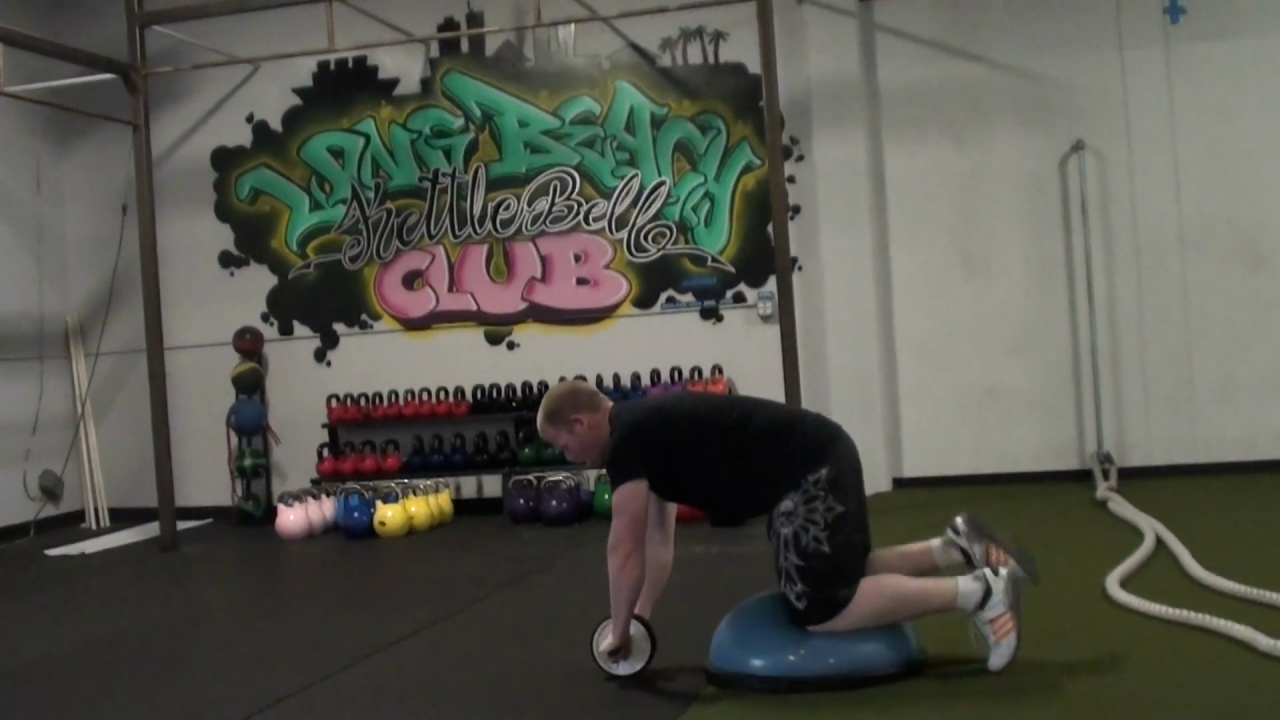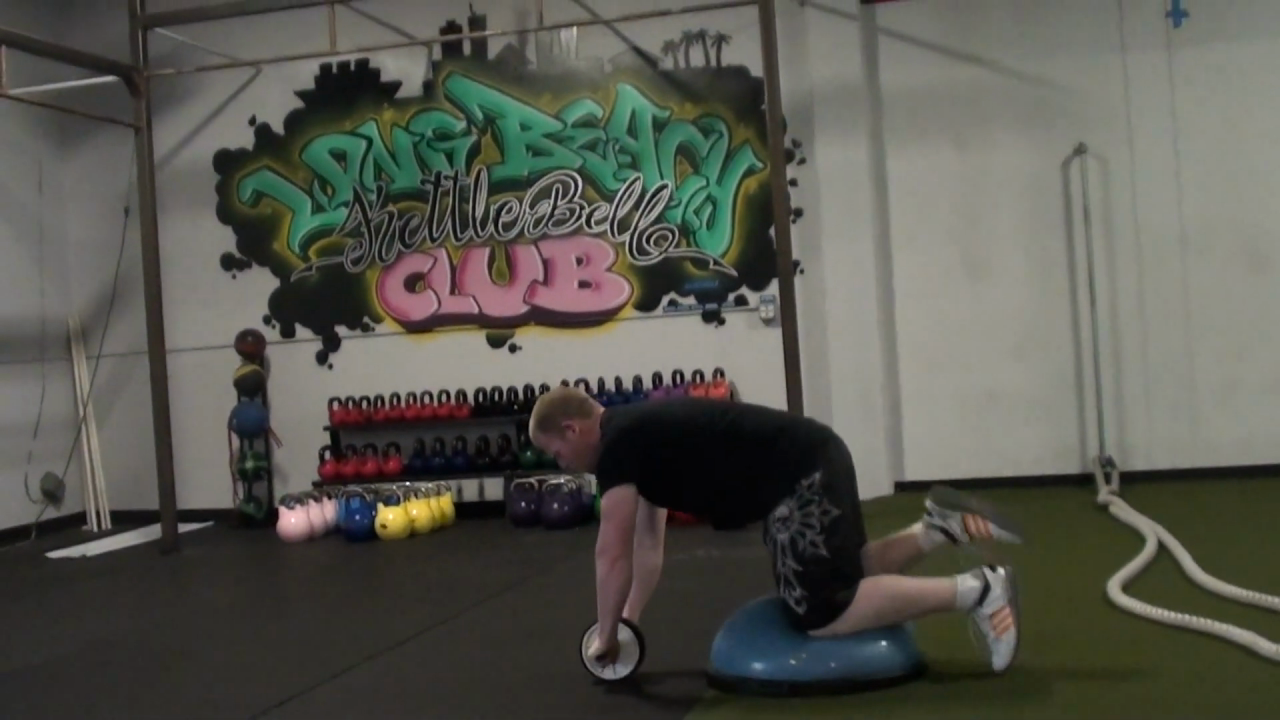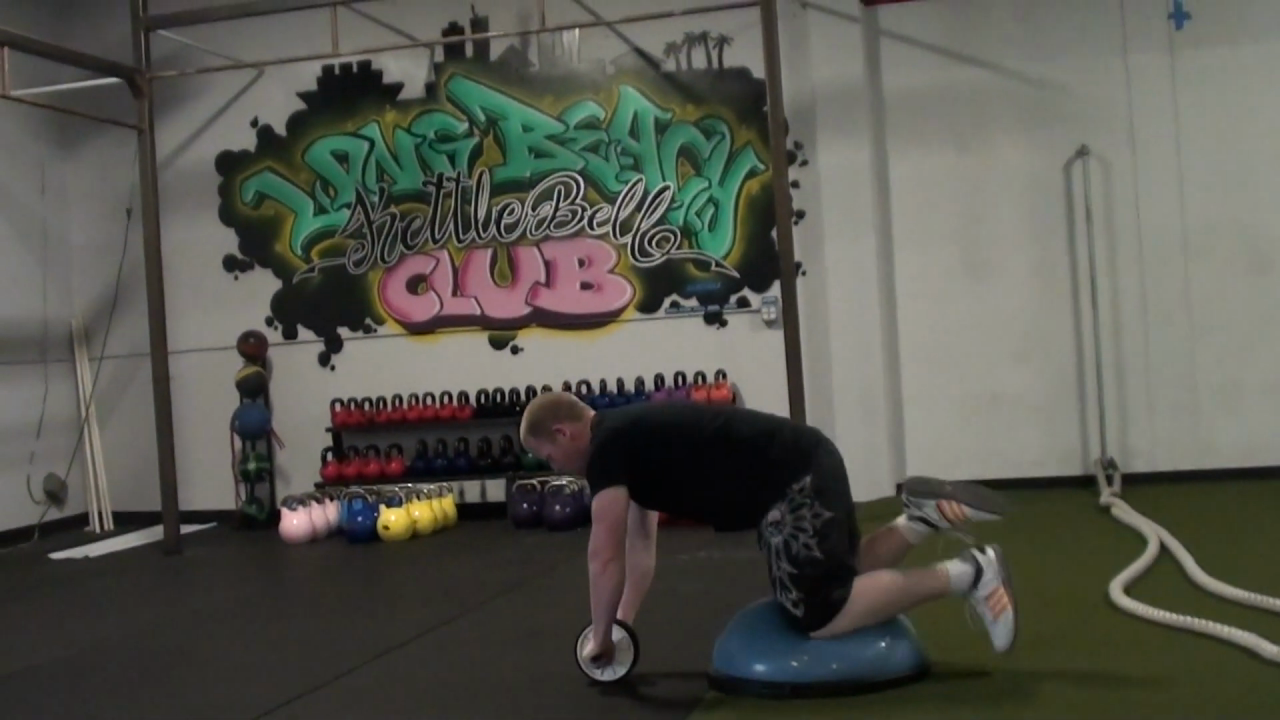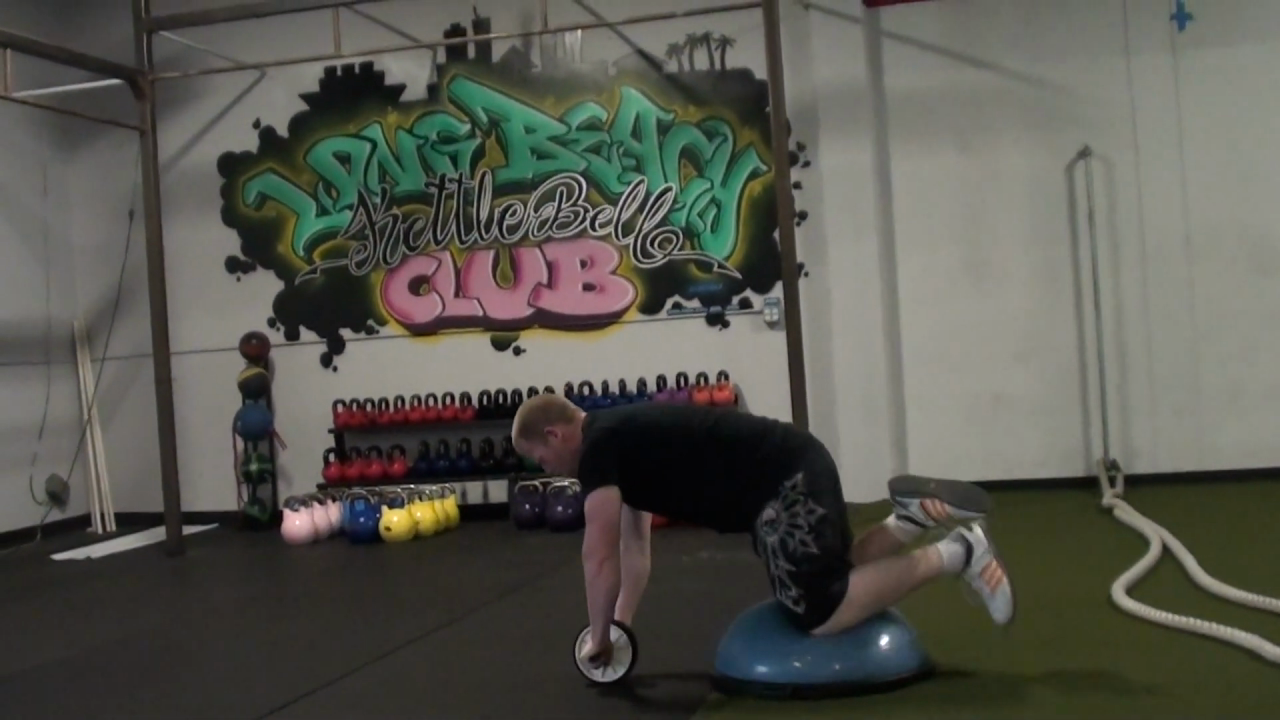
dt=0.1s
person 1, frame 1
left shoulder: (626, 440)
right shoulder: (648, 428)
left elbow: (624, 550)
right elbow: (658, 537)
left wrist: (619, 632)
right wrist: (641, 616)
left hip: (807, 473)
right hip: (821, 458)
left knee: (820, 607)
right knee: (843, 576)
left ankle: (975, 592)
right ankle: (959, 548)
person 1, frame 2
left shoulder: (617, 444)
right shoulder: (639, 435)
left elbow: (612, 555)
right elbow: (648, 542)
left wrist: (606, 637)
right wrist: (630, 620)
left hip: (800, 476)
right hip: (814, 461)
left knee: (820, 611)
right knee: (842, 575)
left ankle: (973, 590)
right ankle: (940, 526)
person 1, frame 3
left shoulder: (607, 447)
right shoulder: (630, 437)
left elbow: (605, 556)
right elbow: (642, 542)
left wrist: (601, 636)
right wrist: (624, 621)
left hip: (792, 480)
right hip: (803, 467)
left knee: (820, 613)
right knee: (833, 581)
left ankle: (967, 574)
right ankle: (924, 515)
person 1, frame 4
left shoulder: (598, 446)
right shoulder: (623, 439)
left elbow: (600, 557)
right elbow: (636, 544)
left wrist: (599, 637)
right wrist: (622, 622)
left hip: (783, 480)
right hip: (794, 468)
left knee: (819, 610)
right knee: (829, 581)
left ankle: (955, 553)
right ankle: (909, 516)
